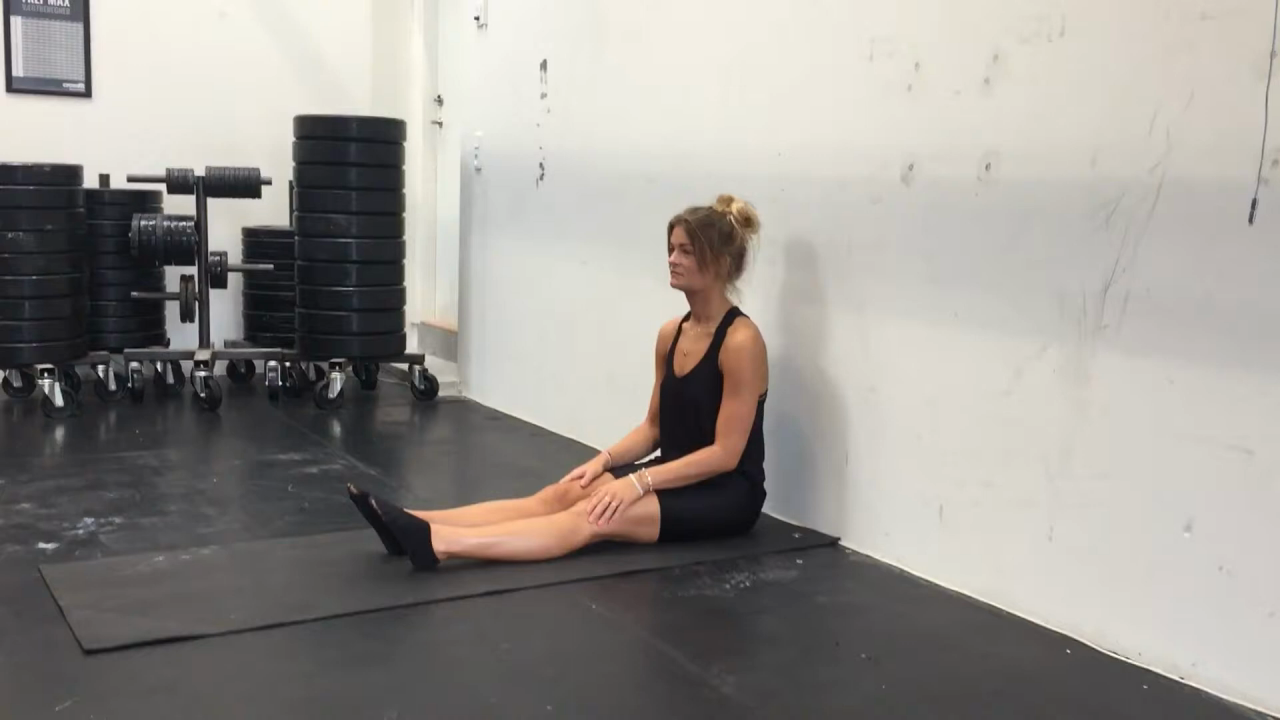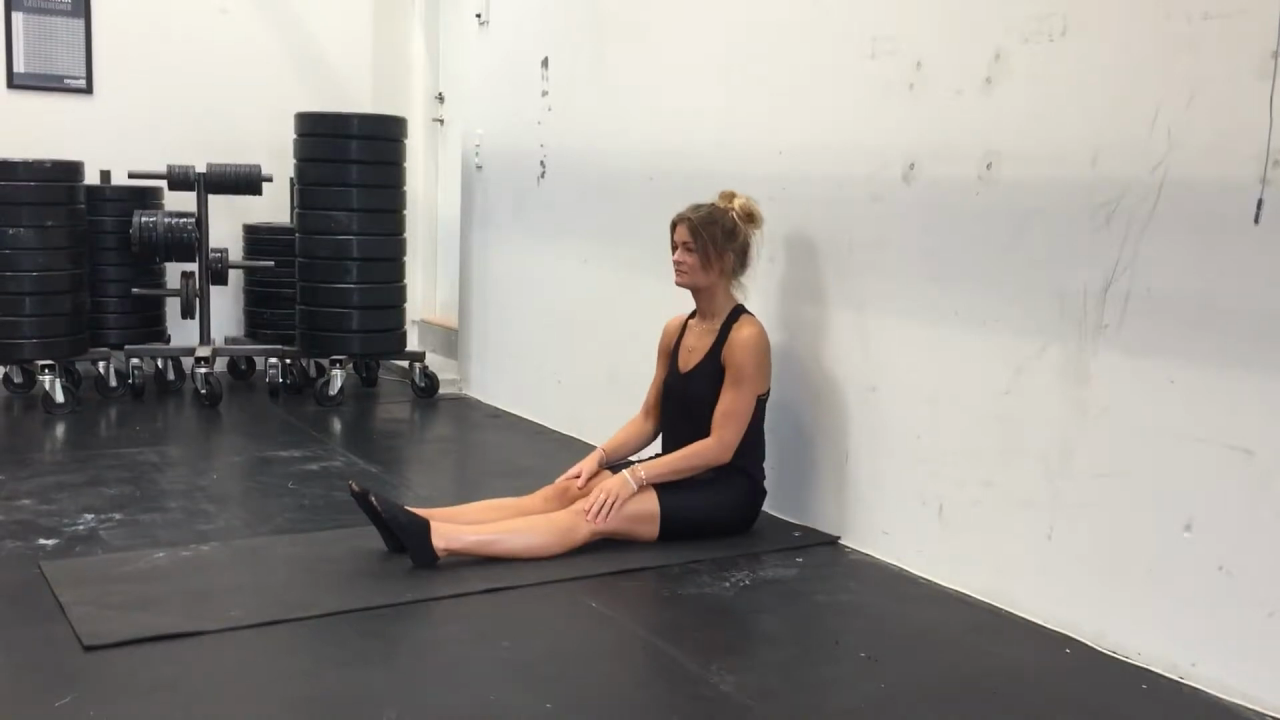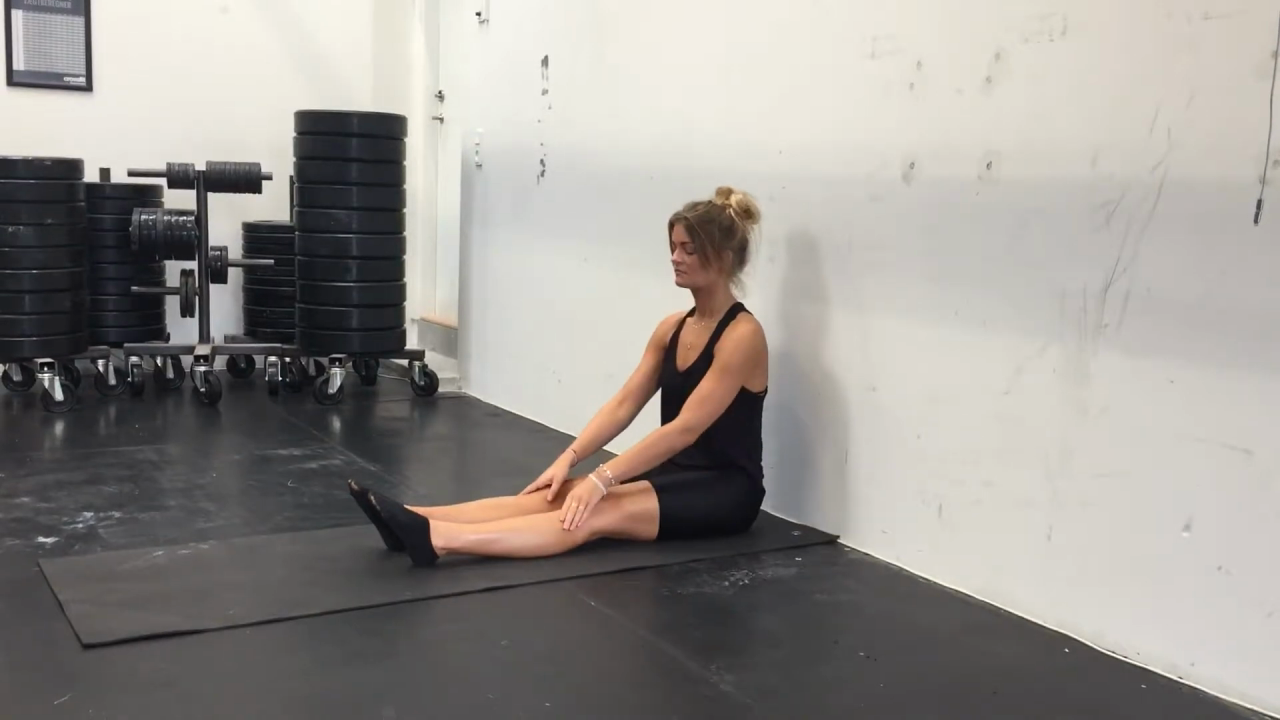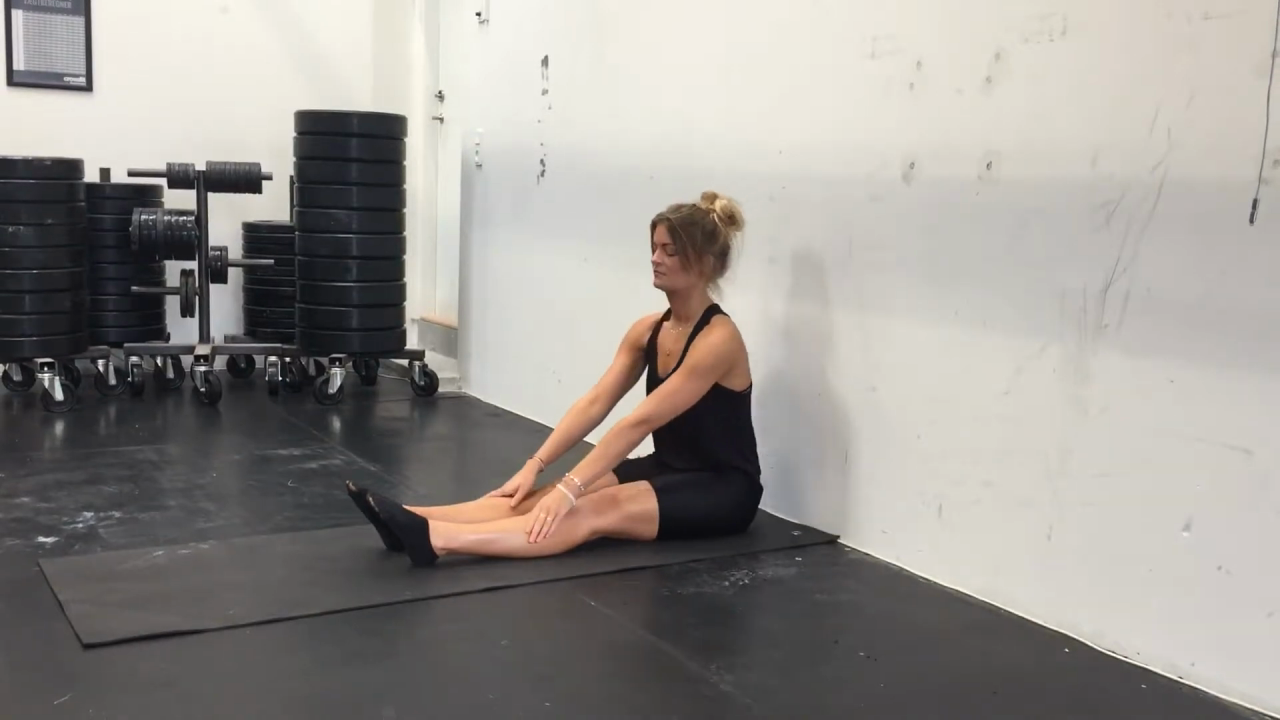
dt=0.5s
person 1, frame 1
left shoulder: (741, 341)
right shoulder: (671, 333)
left elbow: (725, 453)
left wrist: (639, 482)
right wrist: (605, 459)
left hip: (727, 493)
right hip: (677, 475)
left knee: (594, 515)
right knee: (563, 494)
left ankle: (436, 544)
right ankle: (425, 529)
person 1, frame 2
left shoulder: (745, 338)
right shoulder: (676, 330)
left elbow: (720, 446)
right elbow: (649, 420)
left wrist: (633, 477)
right wrist: (598, 456)
left hip: (727, 491)
right hip: (678, 474)
left knee: (595, 515)
right knee: (562, 493)
left ankle: (437, 540)
right ankle: (419, 524)
person 1, frame 3
left shoulder: (742, 335)
right shoulder: (673, 327)
left elbow: (686, 428)
right elbow: (623, 405)
left wrist: (602, 479)
right wrist: (569, 458)
left hip: (726, 490)
right hip: (674, 471)
left knee: (598, 512)
right knee: (556, 496)
left ankle: (436, 539)
right ankle: (416, 521)
person 1, frame 4
left shoulder: (718, 339)
right shoulder: (649, 329)
left elbow: (641, 422)
right elbow: (594, 403)
left wrist: (569, 489)
right wrist: (534, 466)
left hip: (724, 490)
right hip: (668, 469)
left knee: (596, 510)
right knee: (549, 498)
left ankle: (435, 539)
right ankle: (415, 521)
